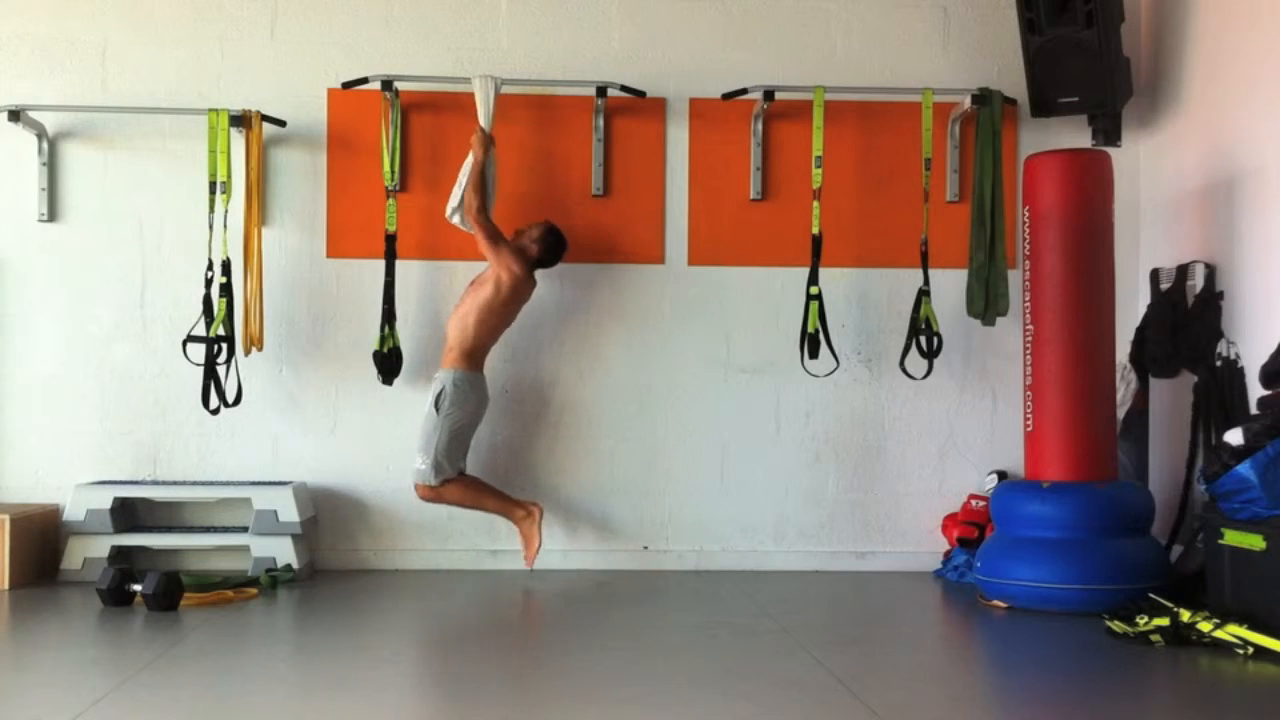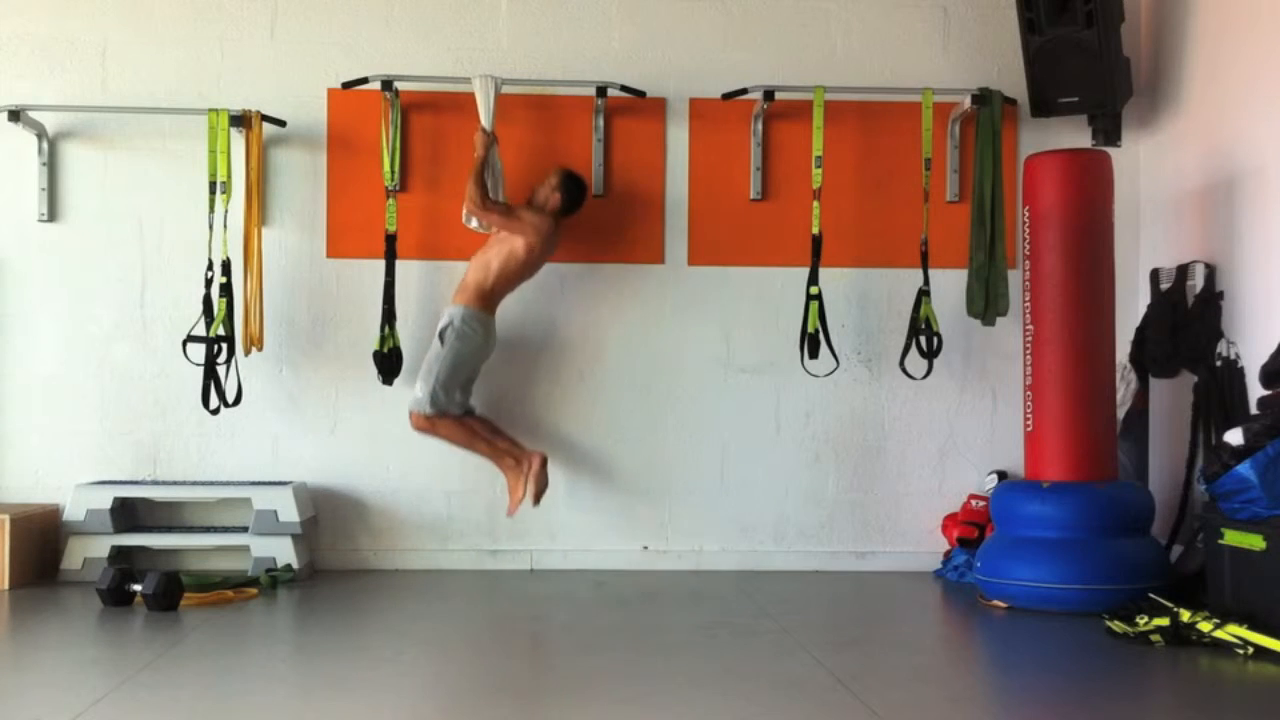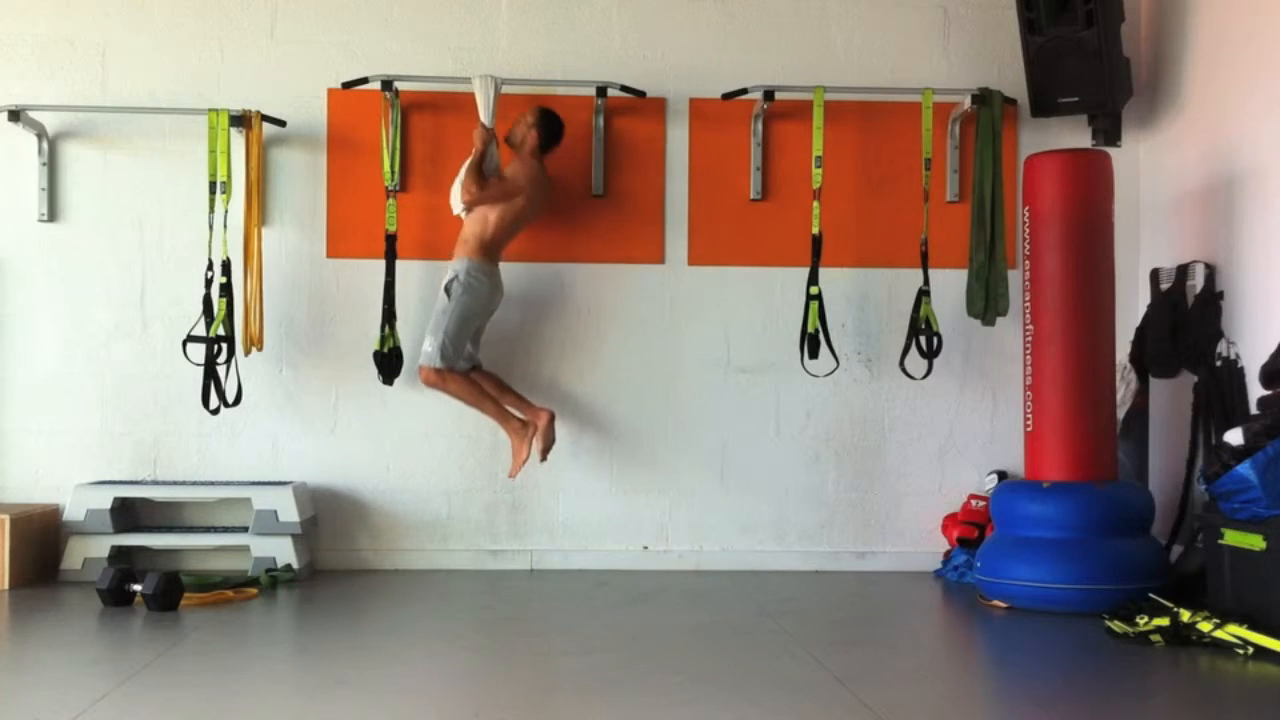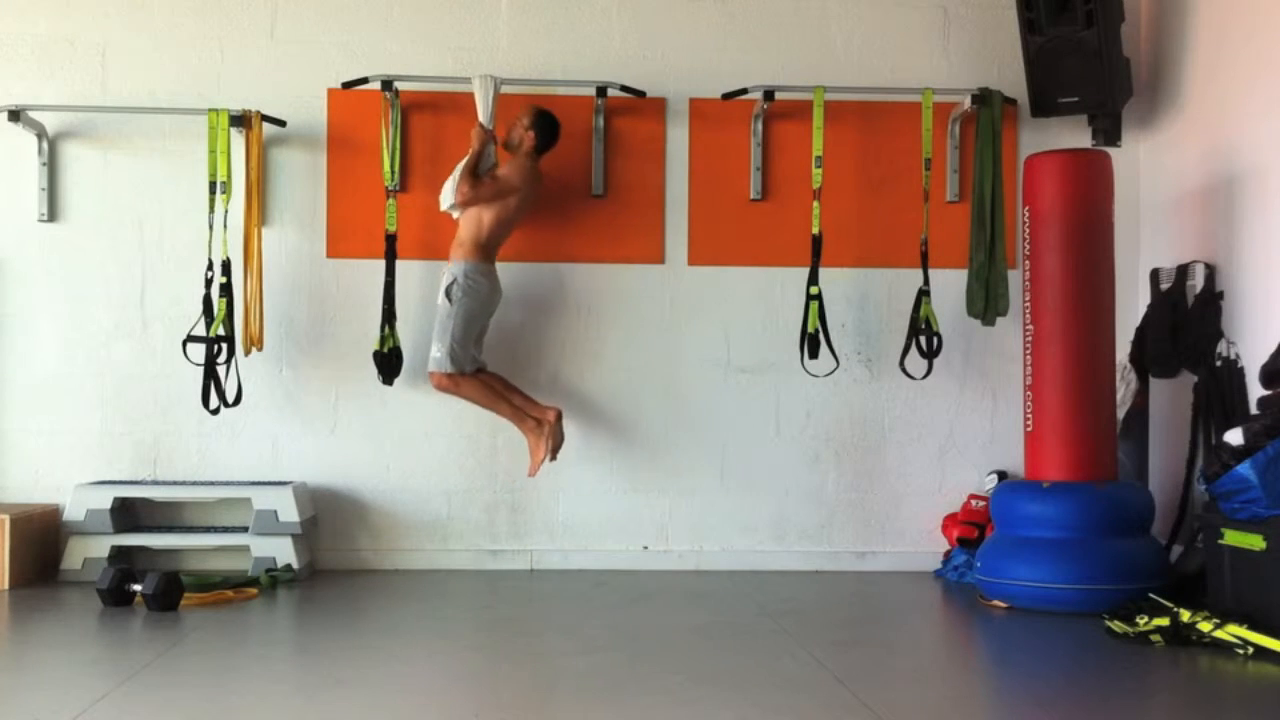
dt=0.3s
person 1, frame 1
left shoulder: (512, 269)
right shoulder: (515, 276)
left elbow: (475, 213)
right elbow: (480, 217)
left wrist: (480, 155)
right wrist: (482, 158)
left hip: (456, 385)
right hip: (460, 382)
left knee: (430, 486)
right knee: (445, 478)
left ankle: (522, 512)
right ankle: (521, 512)
person 1, frame 2
left shoulder: (539, 227)
right shoulder: (533, 229)
left elbow: (476, 203)
right elbow: (489, 208)
left wrist: (481, 152)
right wrist: (487, 156)
left hip: (464, 322)
right hip: (474, 324)
left knee: (424, 416)
right knee: (454, 413)
left ankle: (512, 462)
right ankle: (525, 456)
person 1, frame 3
left shoulder: (527, 170)
right shoulder: (528, 175)
left elbow: (471, 194)
right elbow: (483, 196)
left wrist: (480, 148)
right wrist: (484, 150)
left hip: (470, 275)
right hip: (480, 276)
left knee: (433, 371)
right knee: (464, 368)
left ankle: (516, 427)
right ankle: (535, 415)
person 1, frame 4
left shoulder: (521, 169)
right shoulder: (521, 172)
left elbow: (464, 195)
right elbow: (476, 197)
left wrist: (477, 147)
right wrist: (481, 150)
left hip: (467, 275)
right hip: (478, 277)
left knee: (444, 375)
right knee: (469, 370)
left ankle: (530, 424)
right ankle: (543, 413)
